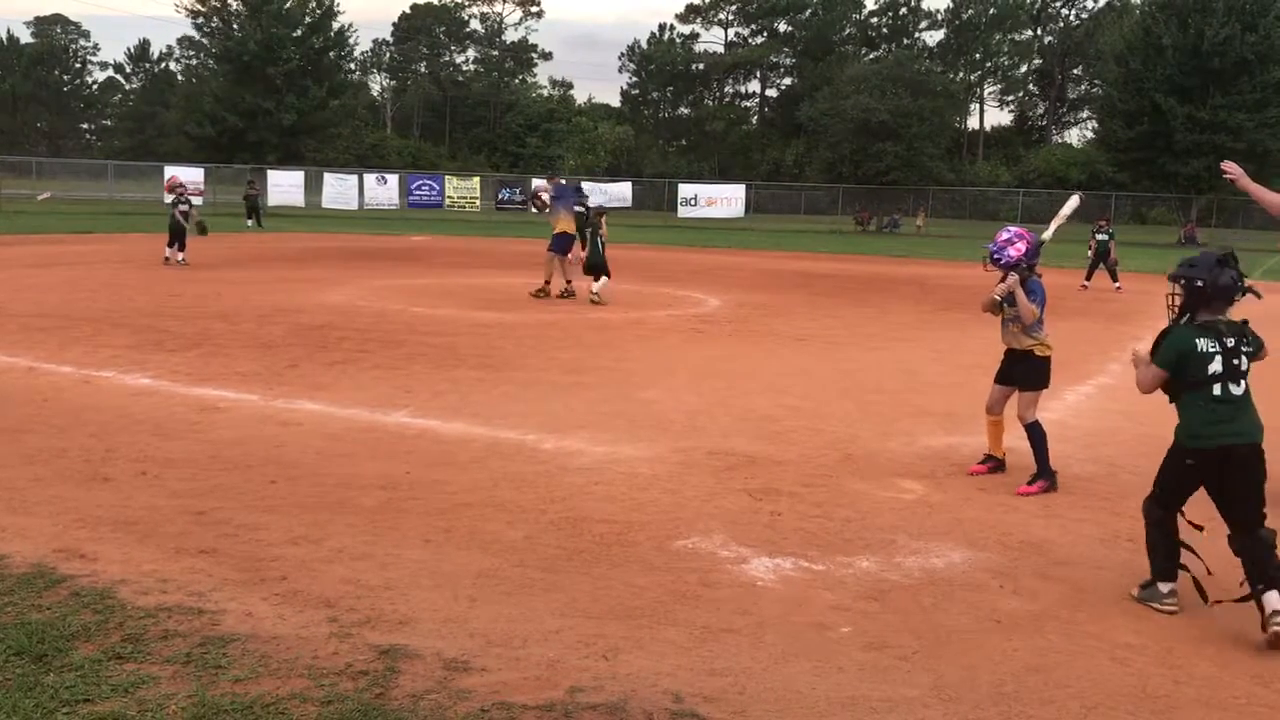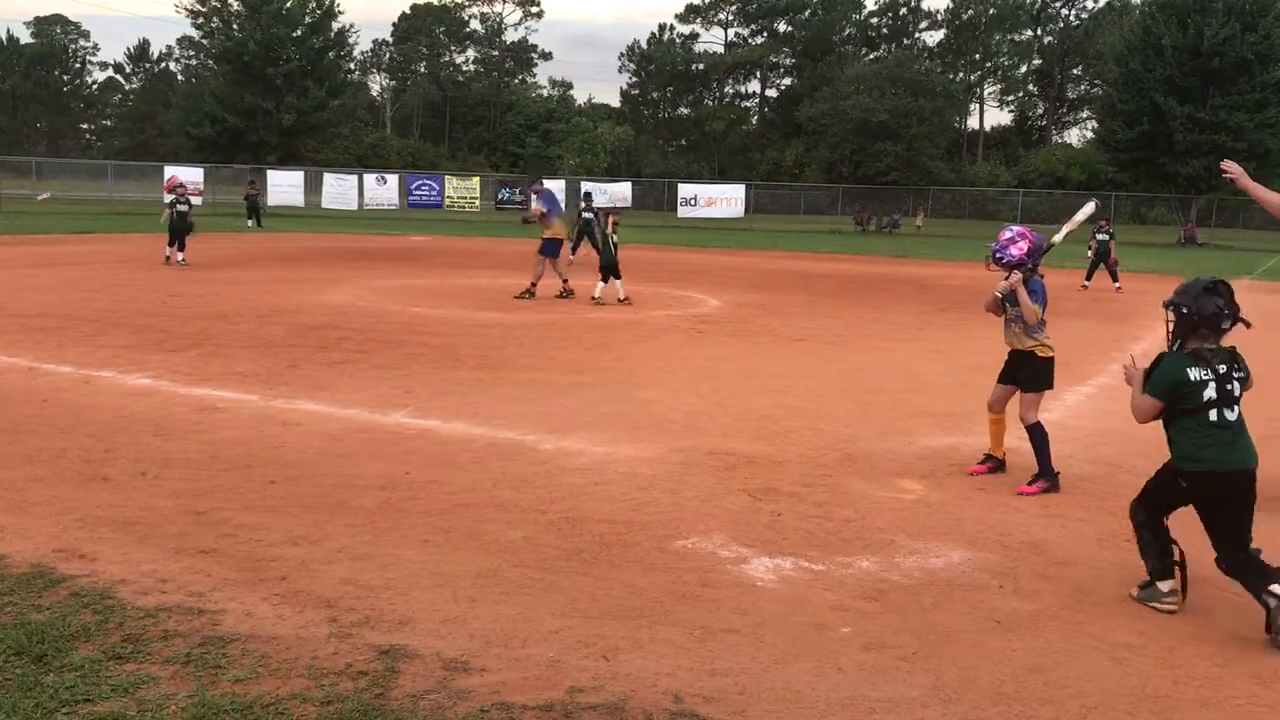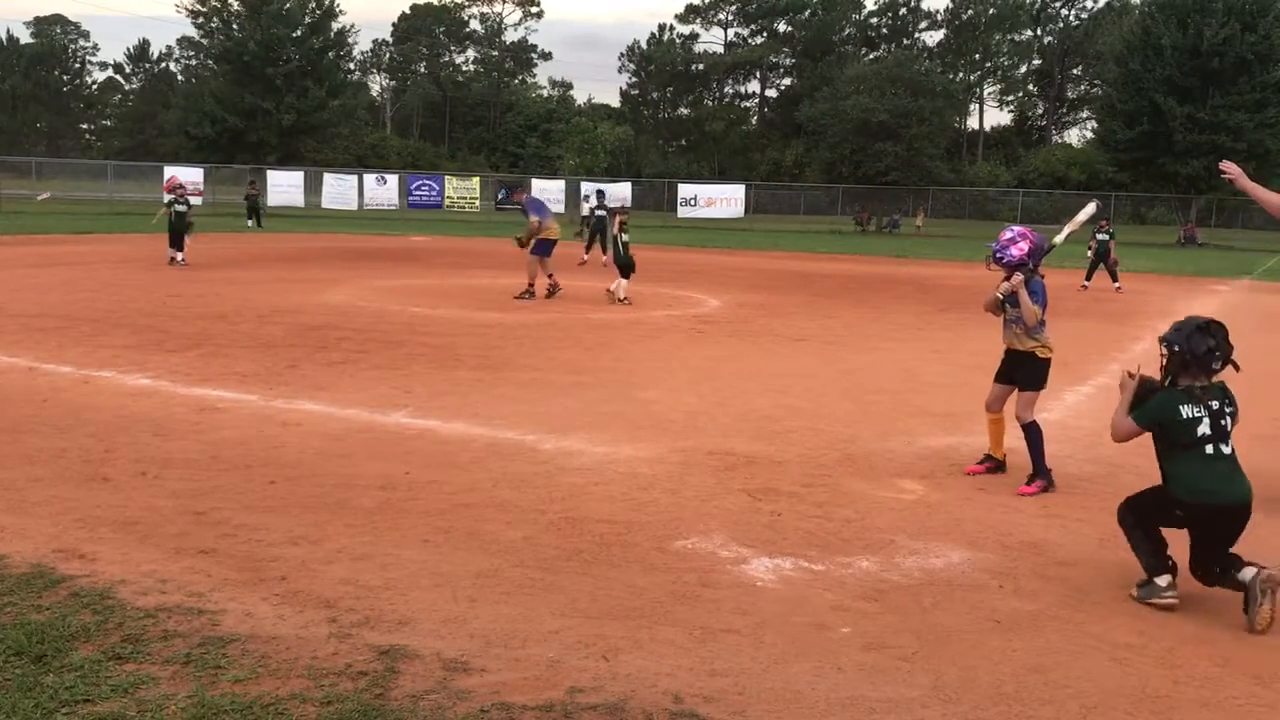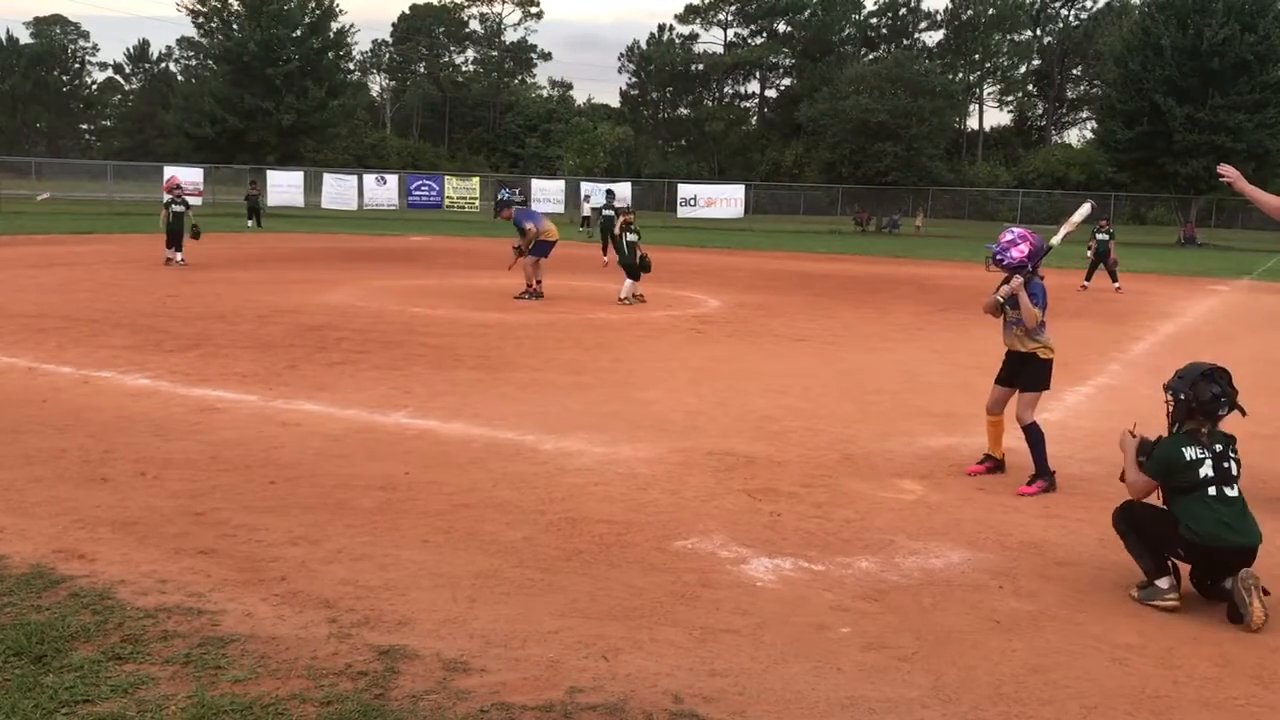
dt=0.2s
person 1, frame 1
left shoulder: (1181, 336)
right shoulder: (1241, 333)
left elbow: (1147, 384)
left wrist: (1142, 363)
left hip: (1199, 444)
right hip: (1247, 445)
left knee: (1159, 507)
left ankle: (1163, 588)
person 1, frame 2
left shoulder: (1173, 365)
right shoulder: (1232, 360)
left elbow: (1142, 413)
left wrist: (1137, 381)
left hip: (1196, 469)
right hip: (1242, 469)
left knee: (1145, 511)
right knee: (1235, 552)
left ankle: (1164, 587)
person 1, frame 3
left shoulder: (1164, 402)
right shoulder: (1224, 395)
left elbow: (1119, 432)
left wrist: (1126, 395)
left hip: (1195, 503)
right hip: (1238, 503)
left knee: (1132, 511)
right knee: (1207, 565)
left ankle: (1161, 582)
right ankle: (1248, 575)
person 1, frame 4
left shoulder: (1171, 448)
right shoulder: (1227, 443)
left elbow: (1138, 490)
left wrist: (1128, 454)
left hip: (1203, 544)
right hip: (1246, 547)
left knee: (1126, 515)
right knee: (1208, 580)
left ankle: (1162, 584)
right ankle: (1234, 583)
person 2, frame 1
left shoulder: (1032, 284)
right shoulder: (1008, 280)
left elbow: (1030, 318)
right elbow: (987, 309)
left wrist: (1017, 289)
right wrist: (996, 294)
left hip: (1034, 356)
right hip: (1013, 354)
left knee: (1025, 414)
right knee: (993, 407)
left ankle: (1046, 475)
right ankle: (995, 457)
person 2, frame 2
left shoulder: (1034, 284)
right shoulder: (1011, 280)
left elbow: (1032, 318)
right elbow: (991, 309)
left wrist: (1019, 288)
right wrist: (998, 291)
left hip: (1036, 356)
right hip: (1017, 354)
left knee: (1027, 415)
right knee: (995, 405)
left ankle: (1047, 475)
right ankle: (995, 457)
person 2, frame 3
left shoulder: (1034, 285)
right shoulder: (1010, 280)
left elbow: (1032, 320)
right elbow: (989, 308)
left wrist: (1020, 288)
right wrist: (999, 294)
left hip: (1034, 356)
right hip: (1013, 353)
left knee: (1023, 414)
right knee: (993, 404)
left ankle: (1042, 475)
right ankle: (996, 457)
person 2, frame 4
left shoulder: (1035, 287)
right shoulder: (1009, 282)
left elbow: (1032, 322)
right elbow: (989, 310)
left wrist: (1021, 292)
right wrist: (1000, 295)
left hip: (1036, 358)
right hip: (1014, 355)
left knee: (1024, 415)
right knee: (993, 407)
left ankle: (1044, 476)
right ankle: (994, 458)
